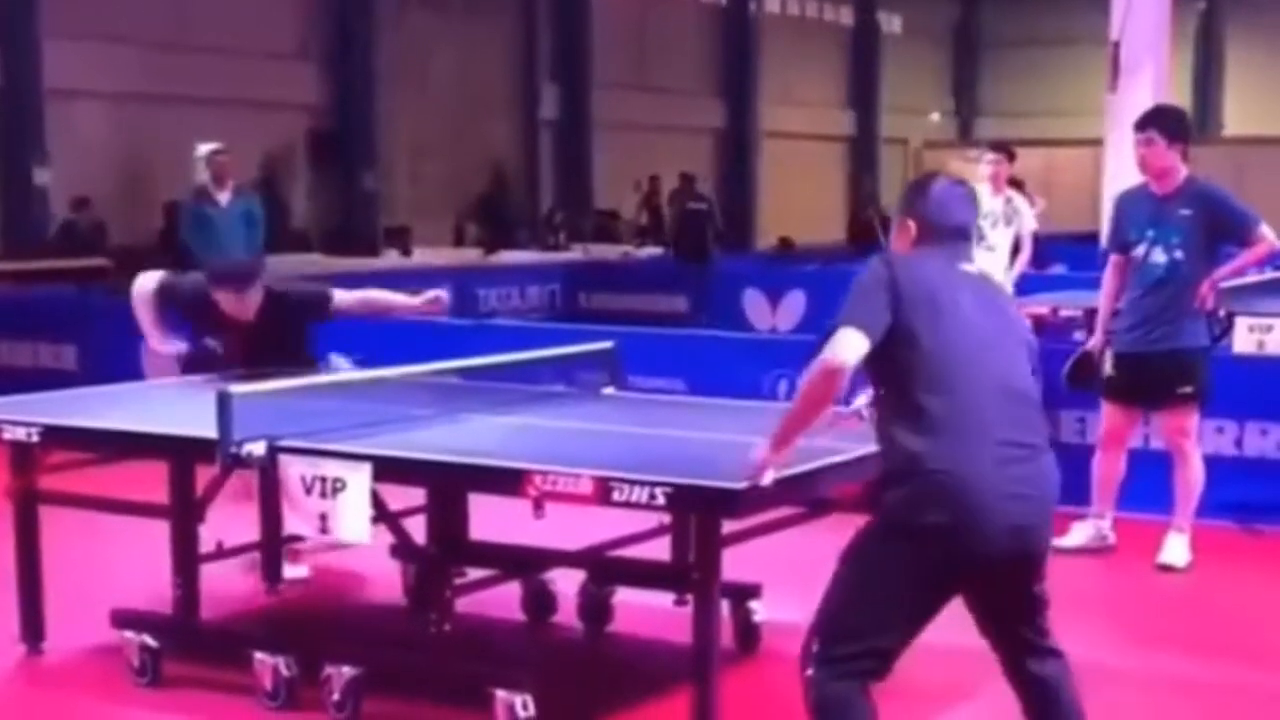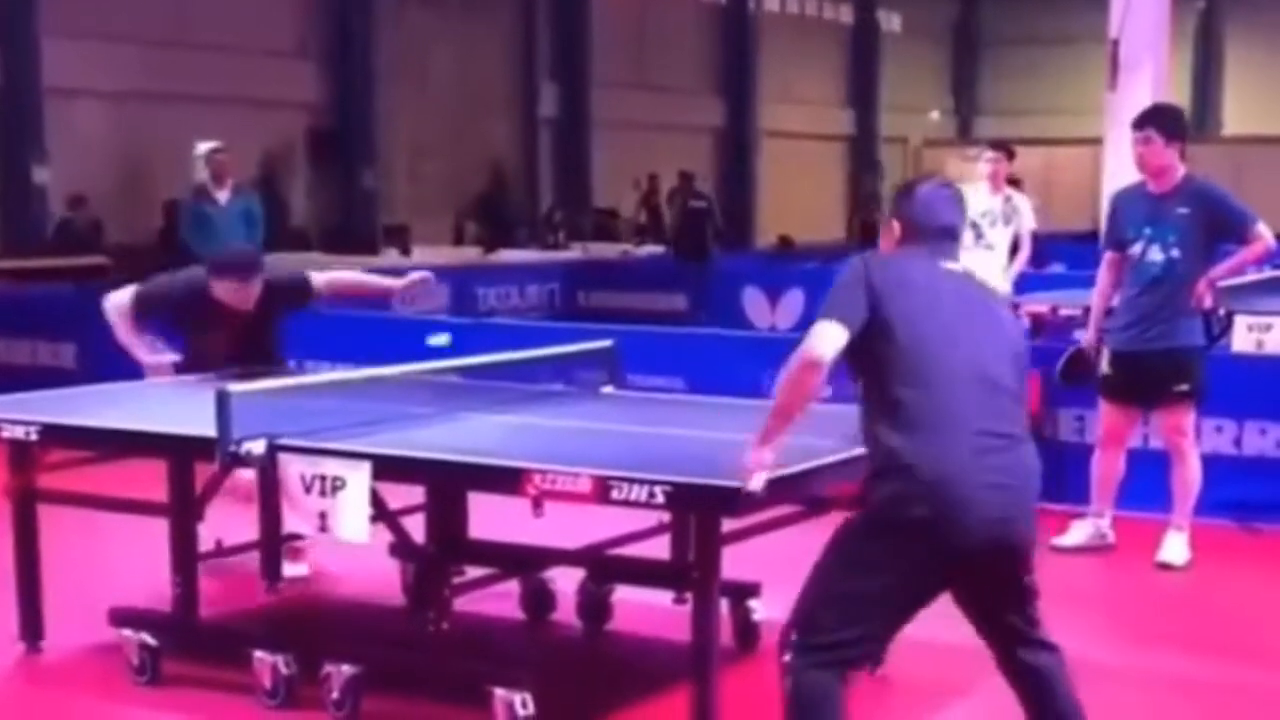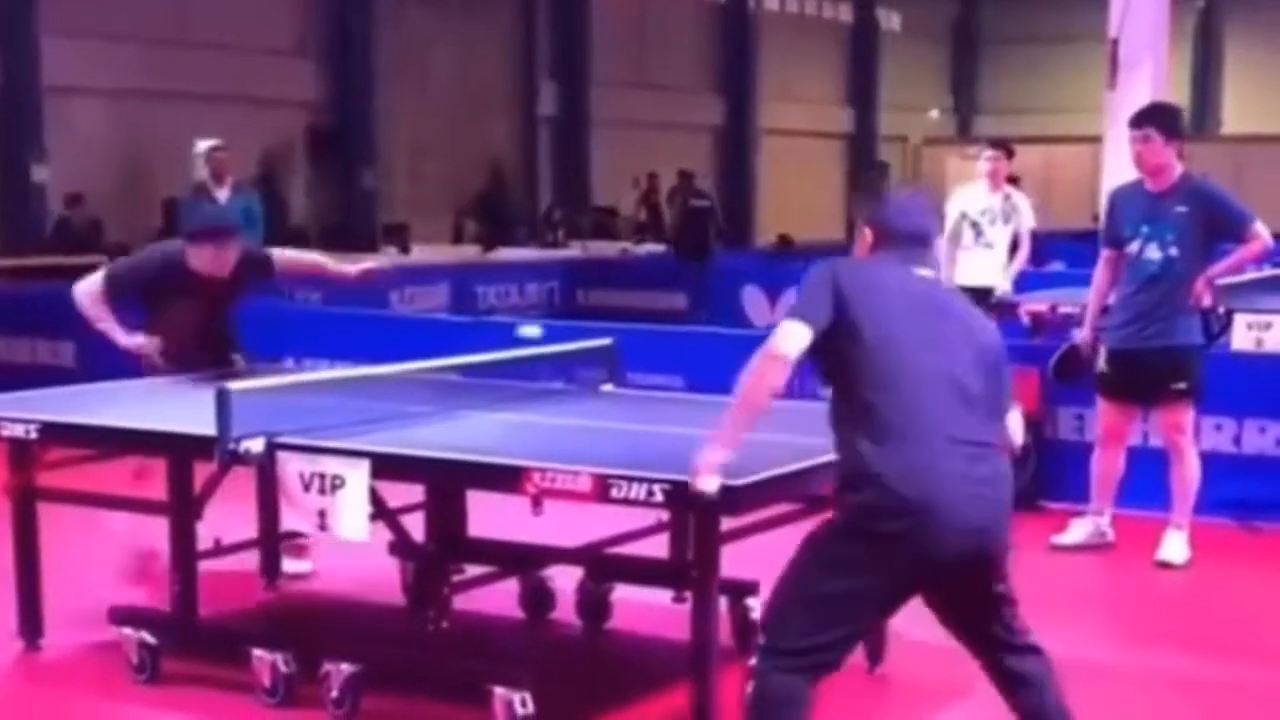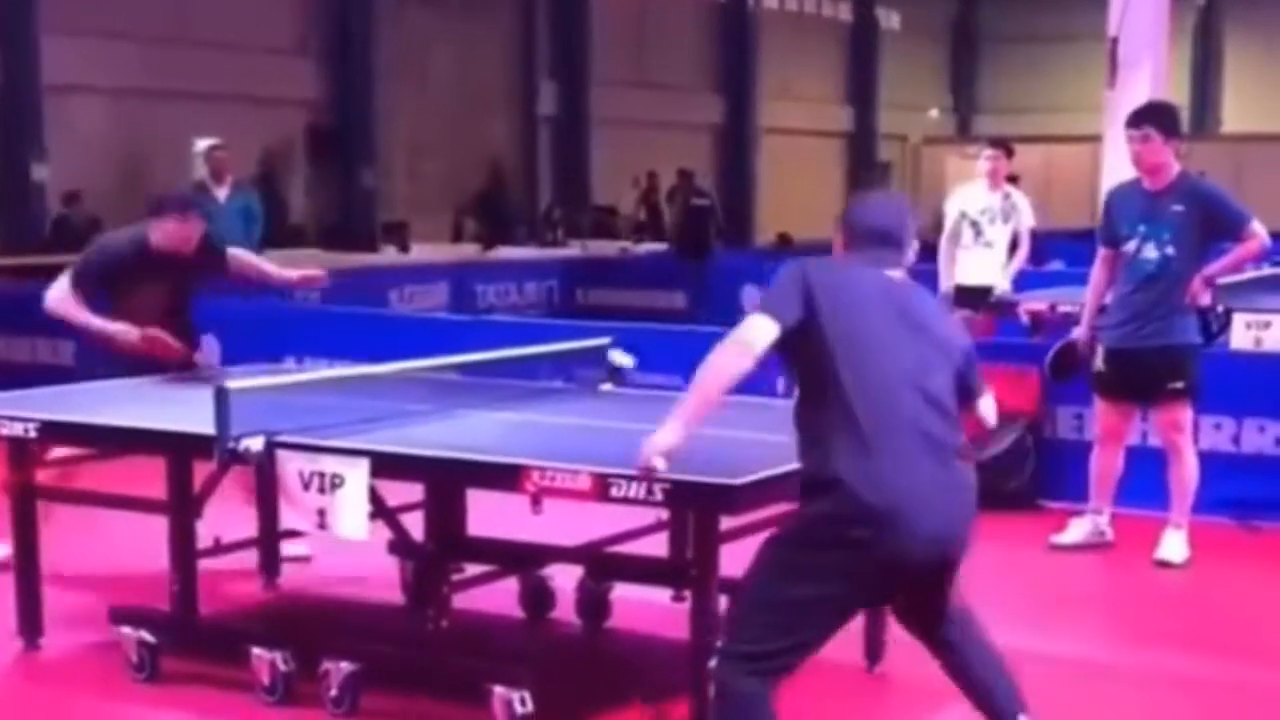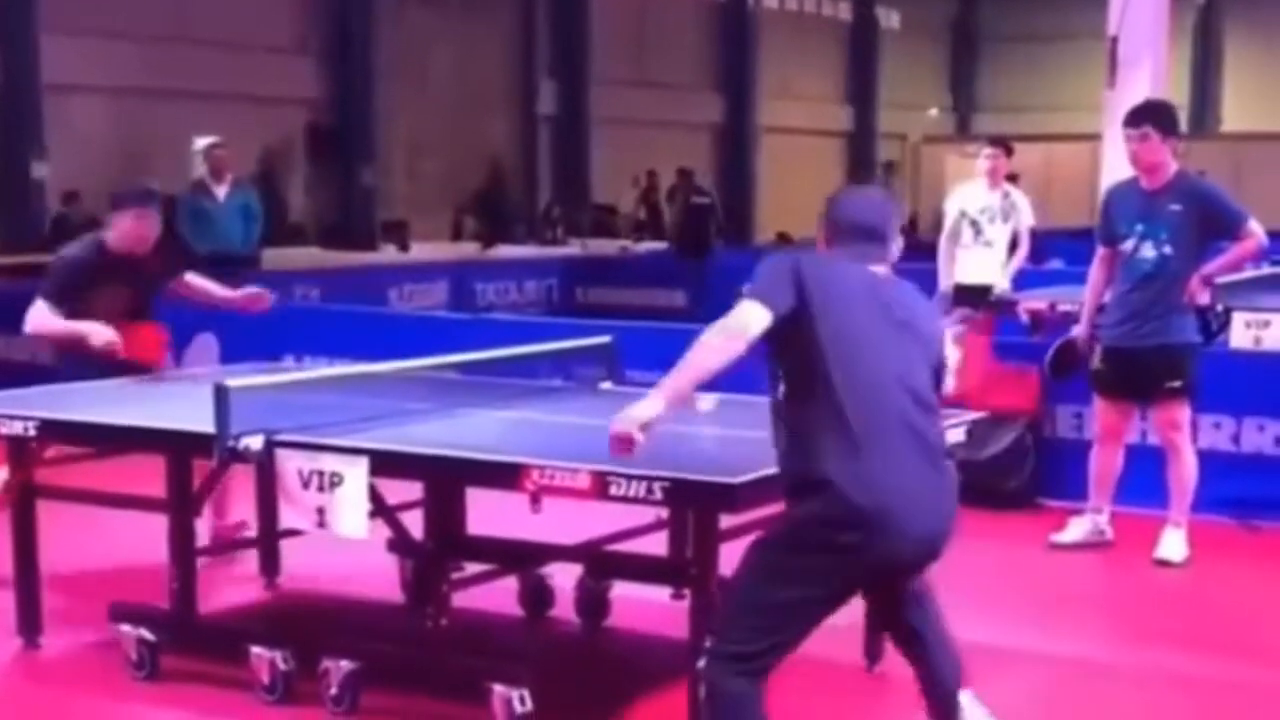
dt=0.1s
person 1, frame 1
left shoulder: (891, 274)
right shoulder: (1007, 308)
left elbow: (837, 362)
left wrist: (776, 445)
left hip: (940, 501)
right hip: (1030, 499)
left knee: (833, 665)
right knee: (1031, 648)
person 1, frame 2
left shoulder: (873, 272)
right shoulder: (995, 309)
left elbow: (816, 356)
left wrist: (765, 444)
left hip: (922, 500)
right hip: (1011, 497)
left knee: (810, 655)
right knee: (1022, 639)
person 1, frame 3
left shoulder: (841, 277)
right shoulder: (976, 320)
left elbow: (780, 353)
right elbow: (1010, 433)
left wrist: (721, 445)
left hip: (895, 508)
right hip: (985, 505)
left knee: (779, 661)
right knee: (1003, 640)
person 1, frame 4
left shoulder: (811, 277)
right shoulder: (942, 316)
left elbow: (747, 343)
right elbow: (983, 417)
left wrist: (676, 424)
left hip: (860, 511)
right hip: (948, 512)
left knee: (741, 662)
right knee: (937, 616)
person 1, frame 5
left shoulder: (796, 269)
right shoulder: (921, 309)
left elbow: (736, 330)
left wrist: (654, 401)
left hip: (846, 511)
right hip: (931, 508)
left knee: (728, 660)
right knee: (898, 594)
person 2, frame 1
left shoulder: (1207, 198)
right shoulder: (1128, 202)
left wrist: (1215, 278)
right wrist: (1100, 331)
left hip: (1181, 342)
right hip: (1128, 340)
left knee: (1182, 439)
right knee: (1110, 435)
left ankle: (1180, 536)
right ankle: (1099, 524)
person 2, frame 2
left shoulder: (1205, 197)
right shoulder: (1125, 200)
left wrist: (1213, 276)
right wrist: (1093, 326)
left hip: (1178, 341)
right hip: (1124, 339)
left knee: (1179, 437)
right knee: (1109, 434)
left ankle: (1179, 534)
right ankle: (1098, 523)
person 2, frame 3
left shoulder: (1202, 196)
right shoulder: (1122, 198)
left elbow: (1261, 241)
left wrist: (1210, 275)
right wrist: (1089, 325)
left hip: (1175, 338)
right hip: (1121, 336)
left knee: (1178, 435)
right knee: (1108, 432)
left ankle: (1179, 532)
right ankle: (1098, 521)
person 2, frame 4
left shoulder: (1200, 195)
right shoulder: (1119, 197)
left elbow: (1258, 240)
left wrist: (1209, 274)
right wrist: (1086, 323)
left hip: (1172, 337)
right hip: (1118, 335)
left knee: (1176, 433)
right knee: (1107, 431)
left ankle: (1177, 531)
right ankle: (1096, 520)
person 2, frame 5
left shoulder: (1197, 194)
right shoulder: (1117, 196)
left elbow: (1255, 239)
left wrist: (1206, 273)
right wrist: (1085, 321)
left hip: (1170, 336)
right hip: (1116, 333)
left knee: (1174, 432)
right knee: (1106, 430)
left ankle: (1177, 530)
right ankle: (1096, 519)
person 3, frame 1
left shoulder: (285, 299)
right shoulder: (196, 292)
left elbow: (352, 299)
right elbow: (143, 284)
left wrist: (413, 303)
right wrist: (158, 339)
person 3, frame 2
left shoulder: (275, 288)
right shoulder: (182, 290)
left elbow: (329, 281)
right elbow: (115, 302)
left wrist: (394, 285)
right wrist: (144, 353)
person 3, frame 3
left shoulder: (241, 260)
right shoulder: (151, 265)
left elbow: (283, 259)
right elbow: (84, 291)
left wrist: (347, 272)
right wrist: (124, 337)
left hip: (218, 367)
right hip: (163, 370)
left ankle: (290, 541)
person 3, frame 4
left shoulder: (202, 249)
right shoulder: (114, 253)
left elbow: (230, 259)
right elbow: (55, 300)
left wrist: (285, 277)
right wrist: (109, 327)
left hip: (175, 363)
right hip: (119, 366)
person 3, frame 5
left shoulder: (157, 252)
right shoulder: (76, 261)
left elbow: (180, 281)
right elbow: (34, 324)
left wrist: (231, 298)
right wrist: (87, 329)
left ankle: (224, 525)
